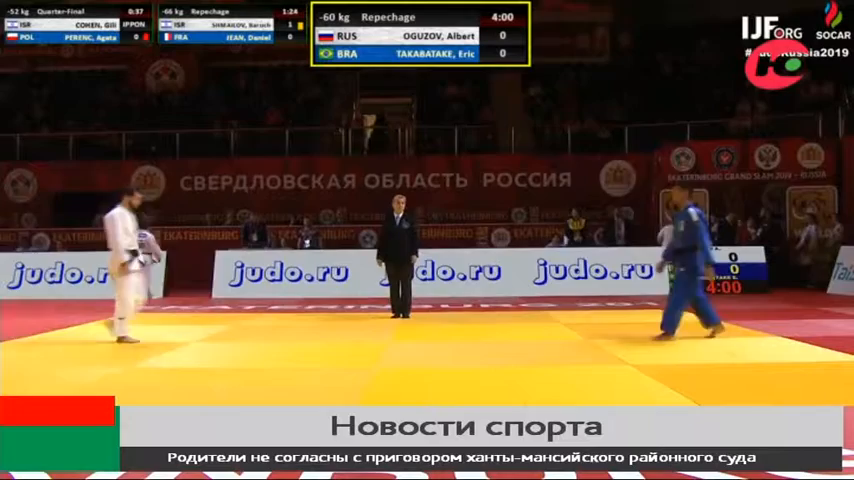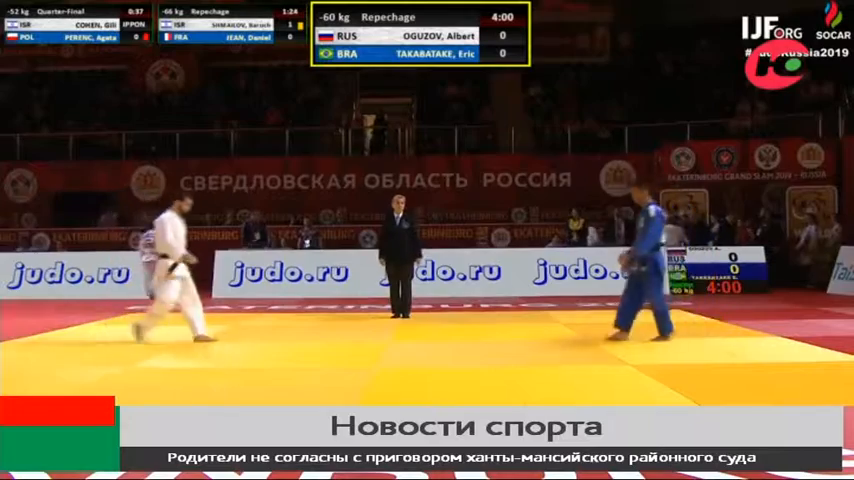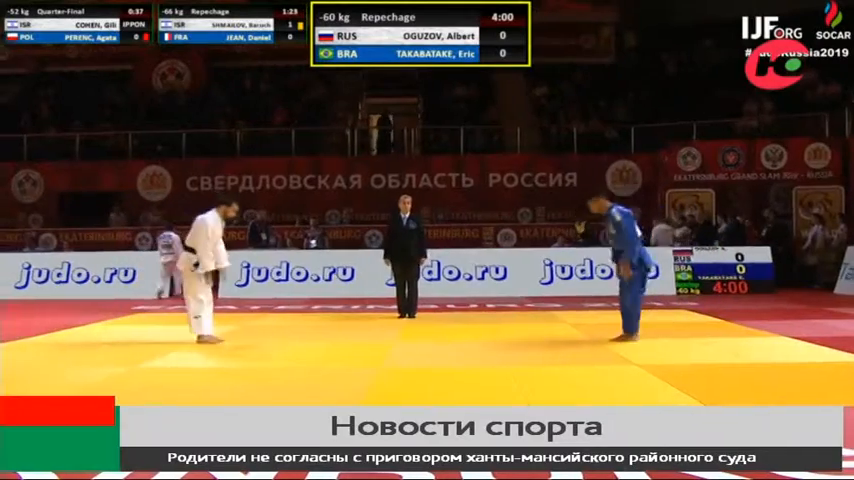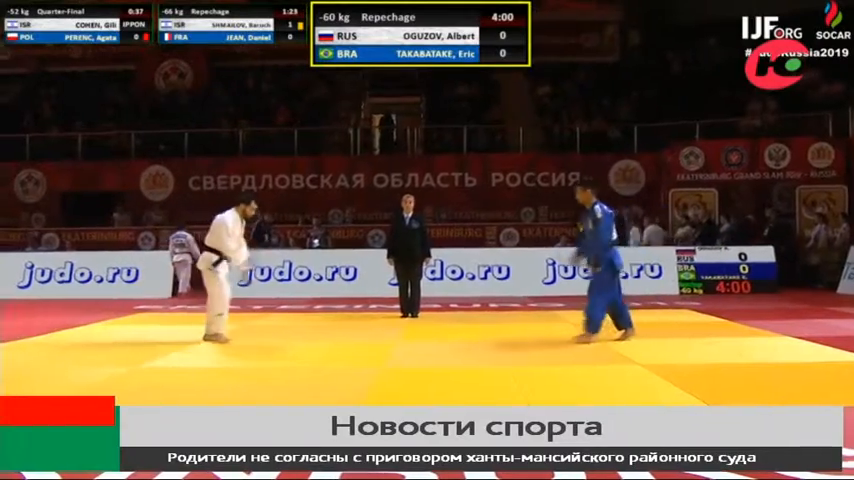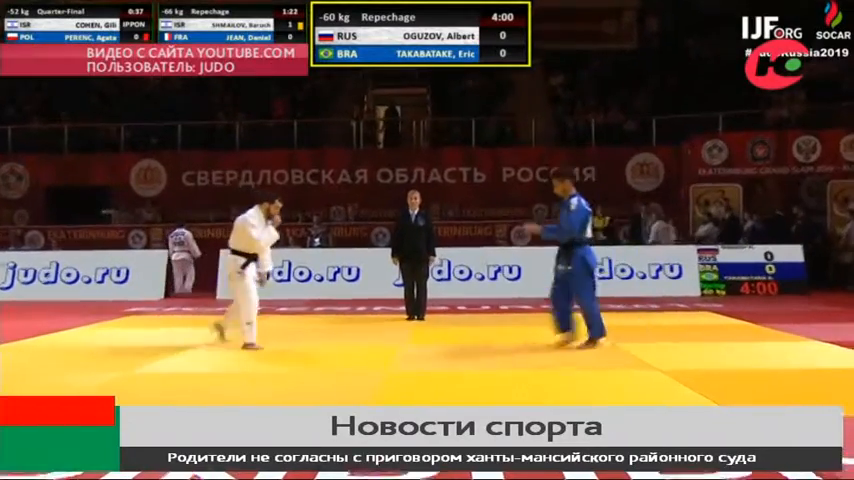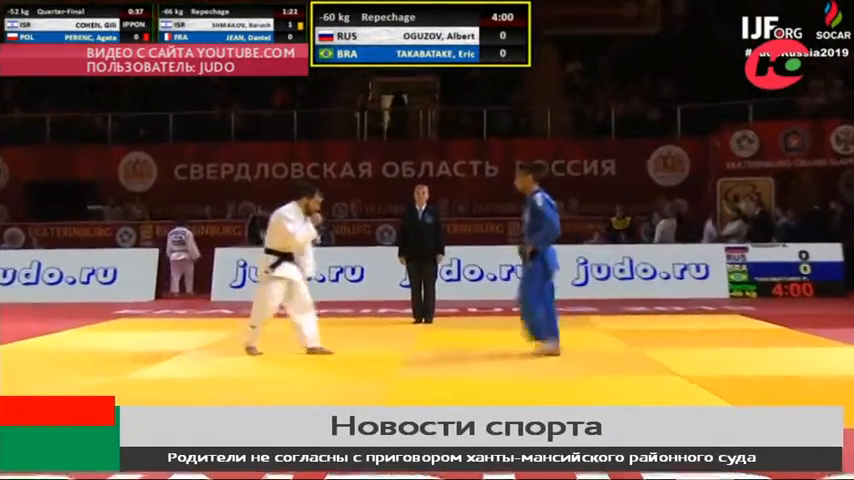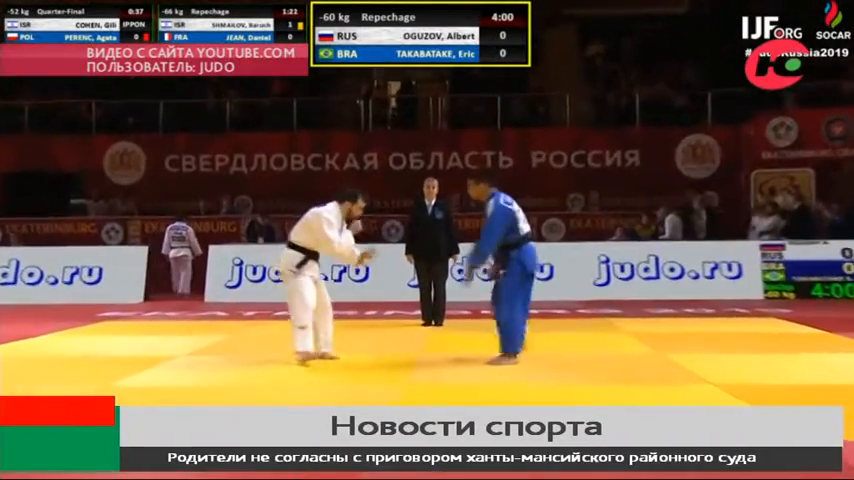
dt=0.4s
person 1, frame 1
left shoulder: (693, 214)
right shoulder: (681, 214)
left elbow: (703, 241)
left wrist: (708, 265)
right wrist: (665, 259)
left hip: (689, 261)
right hip: (682, 260)
left knee: (676, 297)
right knee: (695, 296)
left ankle: (668, 331)
right ankle: (716, 324)
person 1, frame 2
left shoulder: (654, 213)
right shoulder: (644, 211)
left elbow: (648, 238)
left wrist: (630, 254)
right wrist: (630, 257)
left hip: (650, 260)
right hip: (641, 261)
left knee: (655, 297)
right knee: (630, 296)
left ankle: (666, 332)
right ankle: (623, 331)
person 1, frame 3
left shoulder: (619, 214)
right shoulder: (610, 215)
left elbow: (631, 240)
left wrist: (627, 263)
right wrist: (620, 263)
left hip: (636, 260)
right hip: (628, 260)
left knee: (632, 297)
right knee: (626, 297)
left ankle: (632, 332)
right ankle: (630, 332)
person 1, frame 4
left shoulder: (600, 212)
right shoulder: (590, 211)
left elbow: (601, 240)
right elbow: (587, 237)
left wrist: (584, 255)
right wrist: (579, 254)
left hip: (605, 258)
right hip: (601, 258)
left knee: (597, 295)
right knee: (612, 295)
left ankle: (591, 332)
right ankle: (628, 328)
person 1, frame 5
left shoulder: (578, 205)
right shoulder: (568, 203)
left elbow: (568, 230)
right elbow: (563, 229)
left wrist: (541, 230)
right wrist: (542, 230)
left hip: (578, 256)
right hip: (567, 257)
left knee: (585, 298)
right knee: (559, 296)
left ankle: (596, 337)
right ankle: (568, 332)
person 1, frame 6
left shoulder: (540, 200)
right shoulder: (533, 199)
left elbow: (552, 228)
left wrist: (532, 244)
right wrist: (528, 245)
left hip: (540, 258)
right hip: (538, 257)
left knee: (530, 300)
right knee: (543, 302)
left ankle: (546, 340)
right ankle: (550, 342)
person 1, frame 7
left shoulder: (497, 206)
right shoulder: (500, 200)
left elbow: (488, 240)
left wrist: (471, 267)
right wrist: (497, 262)
left hip: (518, 259)
right hip: (516, 257)
left knee: (511, 305)
right knee: (500, 301)
left ankle: (511, 353)
right ankle: (509, 347)
person 2, frame 1
left shoulder: (129, 215)
right shoulder: (116, 215)
right elbow: (117, 240)
right wrist: (123, 261)
left hip: (131, 262)
right hip: (121, 263)
left knee: (137, 297)
right knee: (126, 299)
left ankle: (115, 323)
person 2, frame 2
left shoulder: (179, 220)
right shoulder: (165, 220)
right elbow: (167, 243)
left wrist: (185, 259)
right wrist: (184, 255)
left hip: (179, 267)
right hip: (169, 267)
left knee: (192, 300)
right knee: (166, 300)
person 2, frame 3
left shoulder: (219, 221)
right shoulder: (207, 221)
left elbow: (218, 246)
right elbow: (203, 248)
left wrist: (222, 266)
right wrist: (208, 270)
left hip: (200, 262)
right hip: (192, 262)
left knee: (206, 299)
right knee: (198, 298)
person 2, frame 4
left shoulder: (240, 221)
right shoulder: (225, 219)
left elbow: (239, 244)
right elbow: (227, 246)
left wrist: (244, 264)
right wrist: (242, 261)
left hip: (220, 262)
right hip: (212, 262)
left knee: (216, 298)
right knee: (222, 296)
person 2, frame 5
left shoulder: (262, 220)
right shoulder: (248, 219)
left elbow: (264, 246)
right elbow: (259, 244)
left wrist: (264, 271)
right wrist: (272, 227)
left hip: (249, 265)
right hip: (239, 265)
left knee: (248, 301)
right knee: (248, 303)
left ankle: (223, 325)
person 2, frame 6
left shoulder: (303, 217)
right shoulder: (284, 214)
left elbow: (305, 247)
right elbow: (296, 240)
left wrist: (307, 274)
right wrist: (311, 225)
left hip: (291, 266)
right hip: (274, 266)
left knee: (305, 305)
right knee: (265, 307)
left ankle: (313, 345)
right ankle: (251, 343)
person 2, frame 7
left shoulder: (338, 218)
right shoulder: (324, 214)
left elbow: (340, 248)
right elbow: (332, 245)
left wrist: (360, 256)
right wrist: (350, 232)
left hip: (309, 263)
right hip: (296, 262)
left knee: (323, 305)
right knee: (304, 304)
left ankle: (322, 349)
right ankle: (304, 352)
person 3, frame 1
left shoulder: (409, 220)
right shoulder: (387, 220)
left elbow: (415, 237)
right elbow: (382, 239)
left wrist: (414, 253)
right wrist: (380, 256)
left hip: (406, 257)
right hip: (391, 258)
left knee: (406, 285)
right knee: (393, 285)
left ankle: (405, 311)
right ankle: (396, 311)
person 3, frame 2
left shoulder: (409, 220)
right shoulder: (387, 220)
left elbow: (415, 238)
right elbow: (382, 239)
left wrist: (418, 255)
right wrist: (382, 255)
left hip: (406, 257)
right hip: (391, 257)
left knee: (406, 285)
right knee: (394, 285)
left ankle: (405, 311)
right ankle: (396, 311)
person 3, frame 3
left shoulder: (416, 220)
right shoulder: (393, 220)
left elbow: (422, 238)
right elbow: (388, 239)
left wrist: (423, 255)
right wrist: (387, 256)
left hip: (412, 257)
right hip: (397, 257)
left knee: (412, 285)
right knee: (400, 285)
left ankle: (412, 311)
right ankle: (402, 311)
person 3, frame 4
left shoulder: (419, 219)
right shoulder: (396, 220)
left elbow: (425, 237)
right elbow: (391, 238)
left wrist: (427, 255)
right wrist: (390, 255)
left hip: (415, 257)
right hip: (400, 257)
left knee: (415, 284)
right knee: (402, 285)
left ankle: (414, 311)
right ankle: (405, 311)
person 3, frame 5
left shoulder: (425, 216)
right shoulder: (402, 217)
left elbow: (431, 236)
right elbow: (396, 236)
left wrist: (432, 253)
right wrist: (394, 254)
left hip: (422, 256)
right hip: (405, 256)
left knee: (421, 285)
right knee: (408, 285)
left ankle: (420, 313)
right ankle: (410, 313)
person 3, frame 6
left shoulder: (433, 212)
right shoulder: (408, 213)
left elbow: (439, 233)
right elbow: (403, 234)
left wrist: (440, 251)
right wrist: (401, 253)
left hip: (429, 255)
right hip: (412, 255)
left knee: (429, 286)
right knee: (415, 287)
left ankle: (428, 316)
right ankle: (418, 316)
person 3, frame 7
left shoulder: (443, 208)
right shoulder: (416, 208)
left elbow: (451, 230)
right elbow: (410, 231)
left wrist: (454, 251)
right wrist: (409, 251)
left hip: (440, 254)
right hip: (421, 254)
left knee: (439, 287)
right knee: (424, 287)
left ankle: (438, 318)
right ankle: (427, 318)
